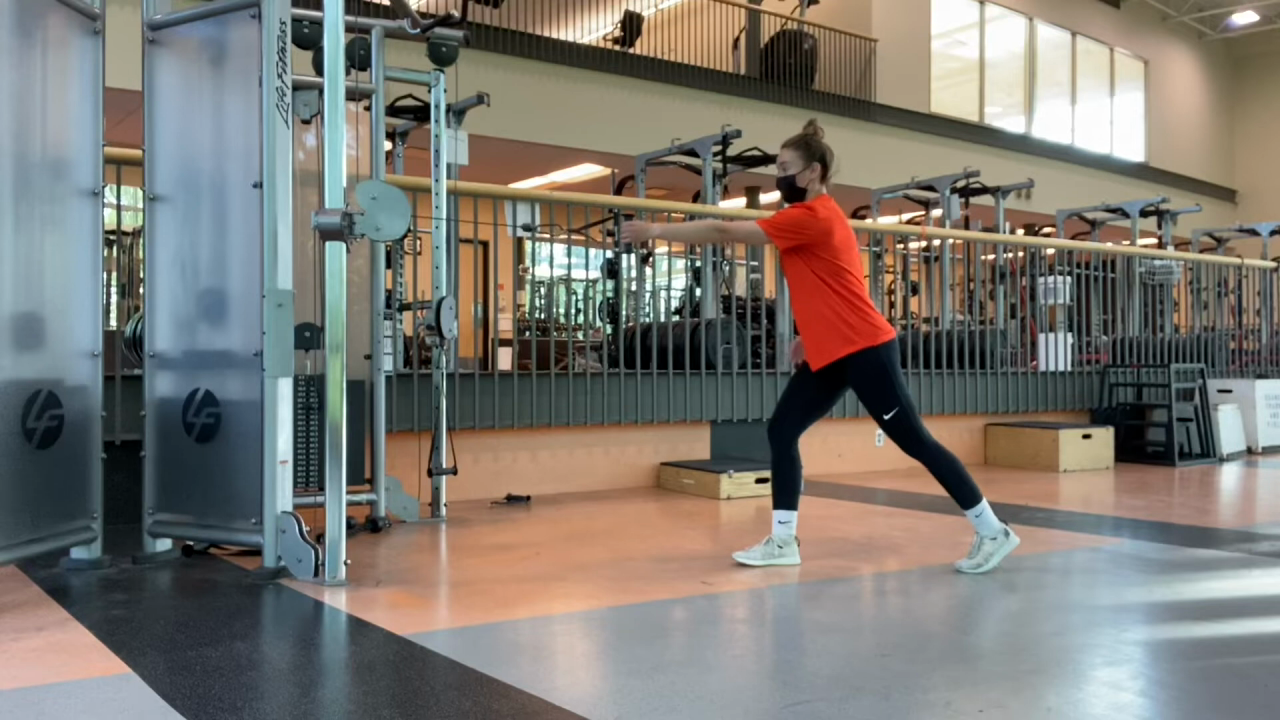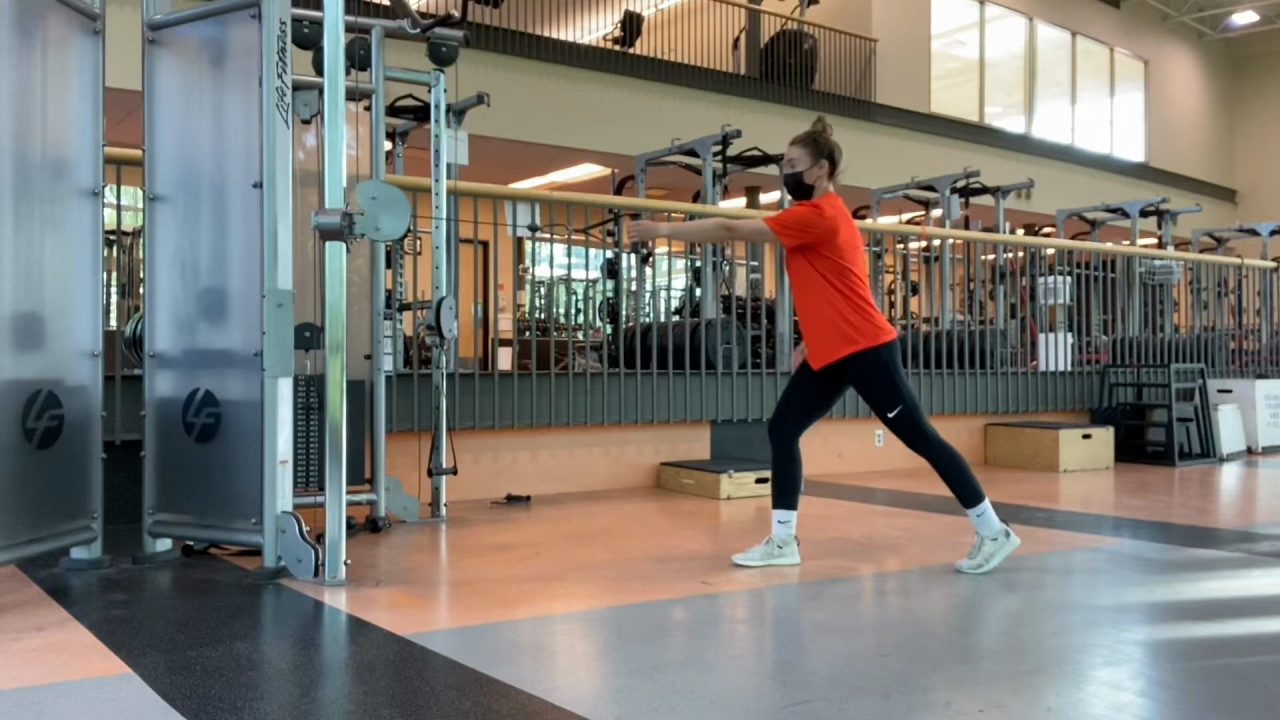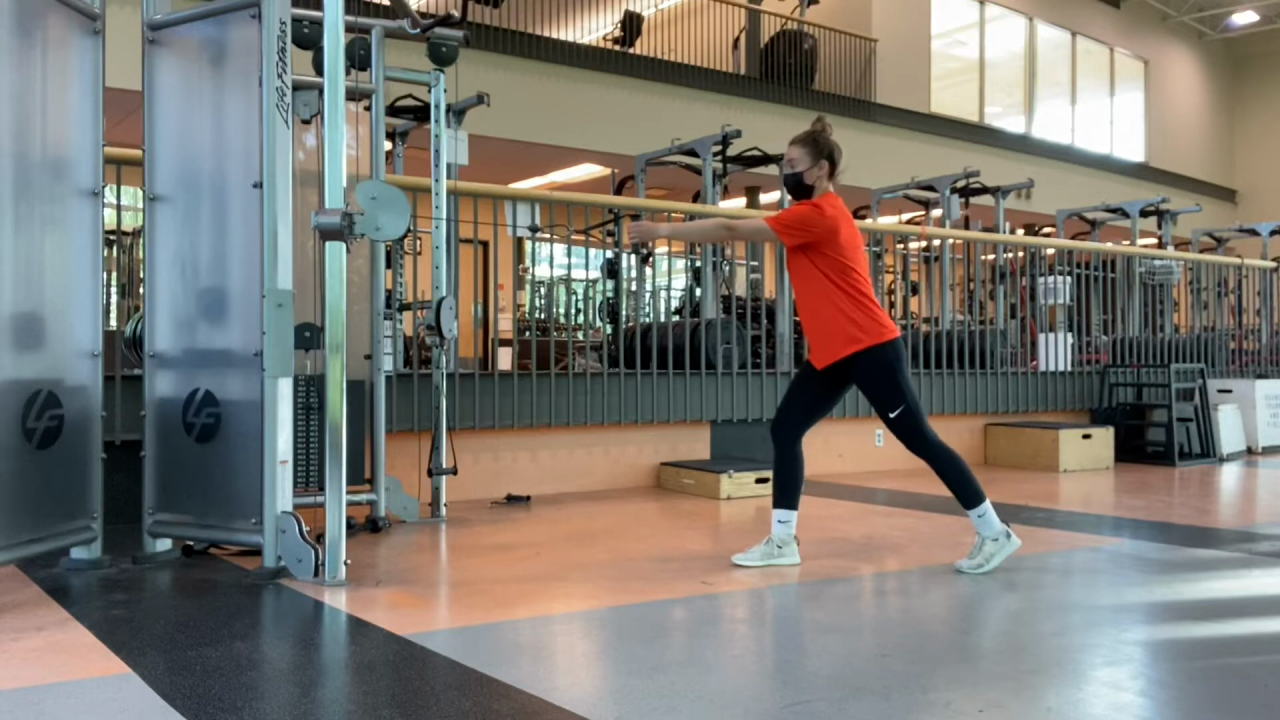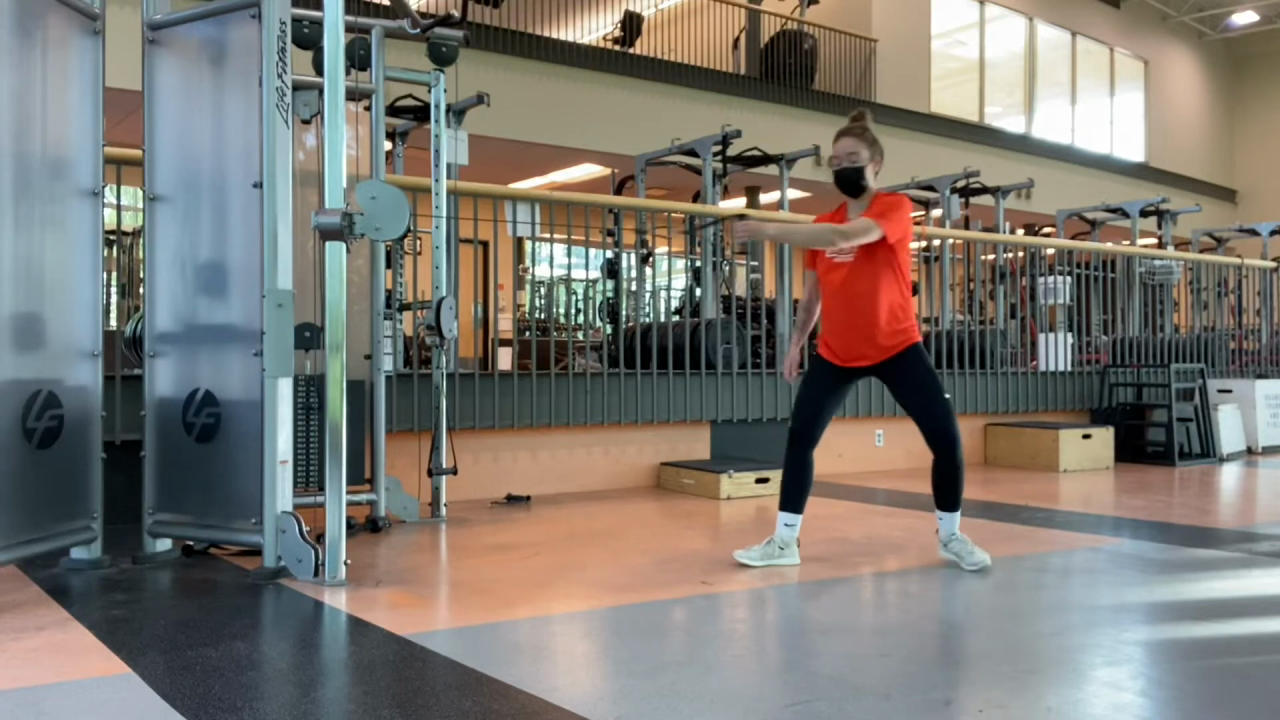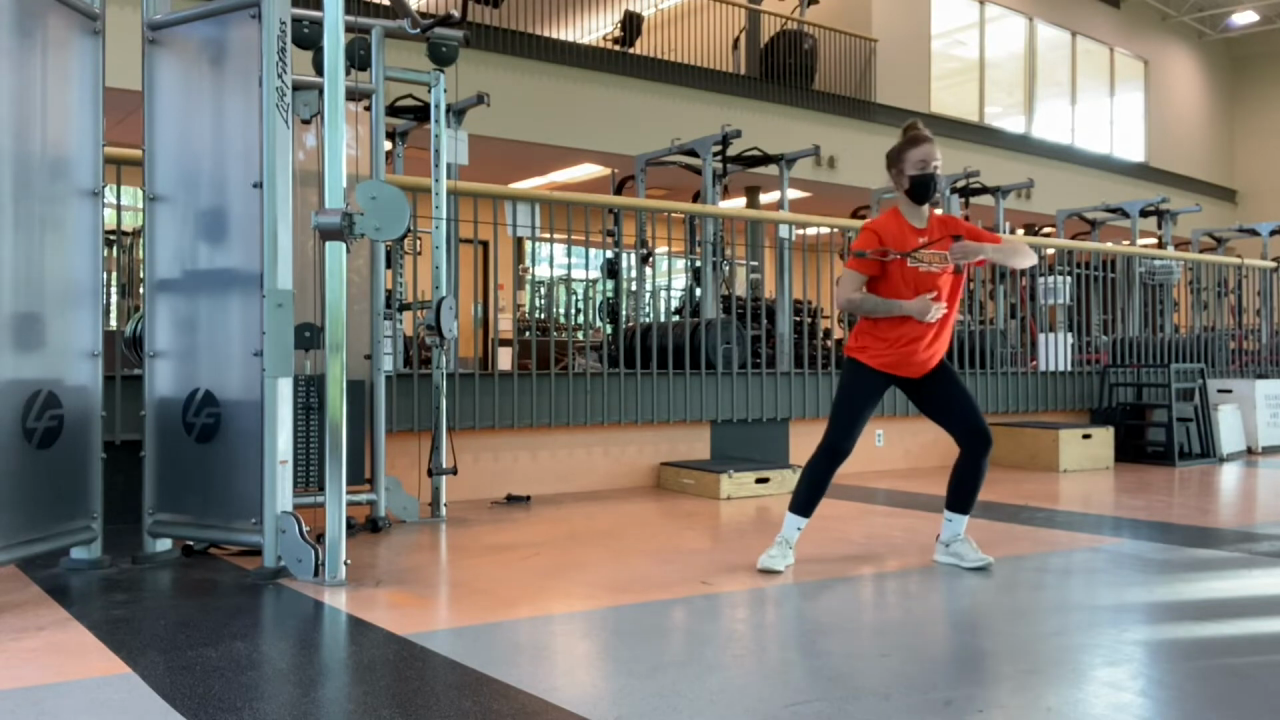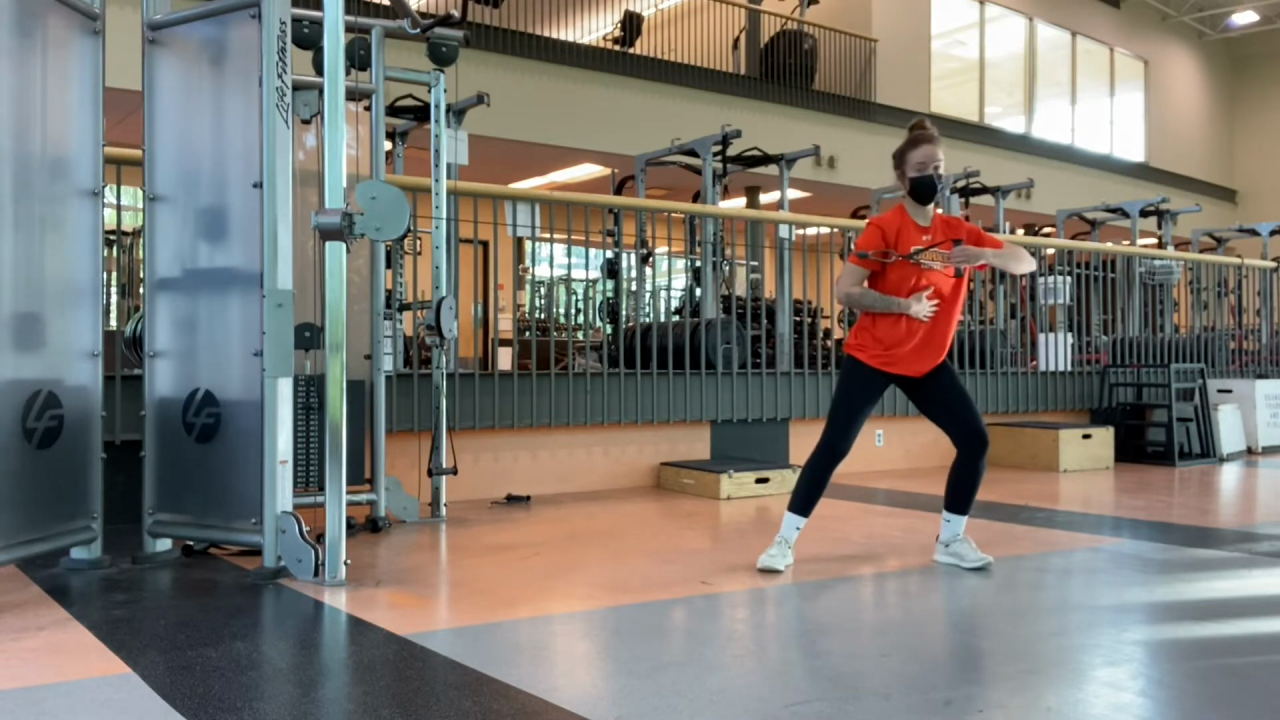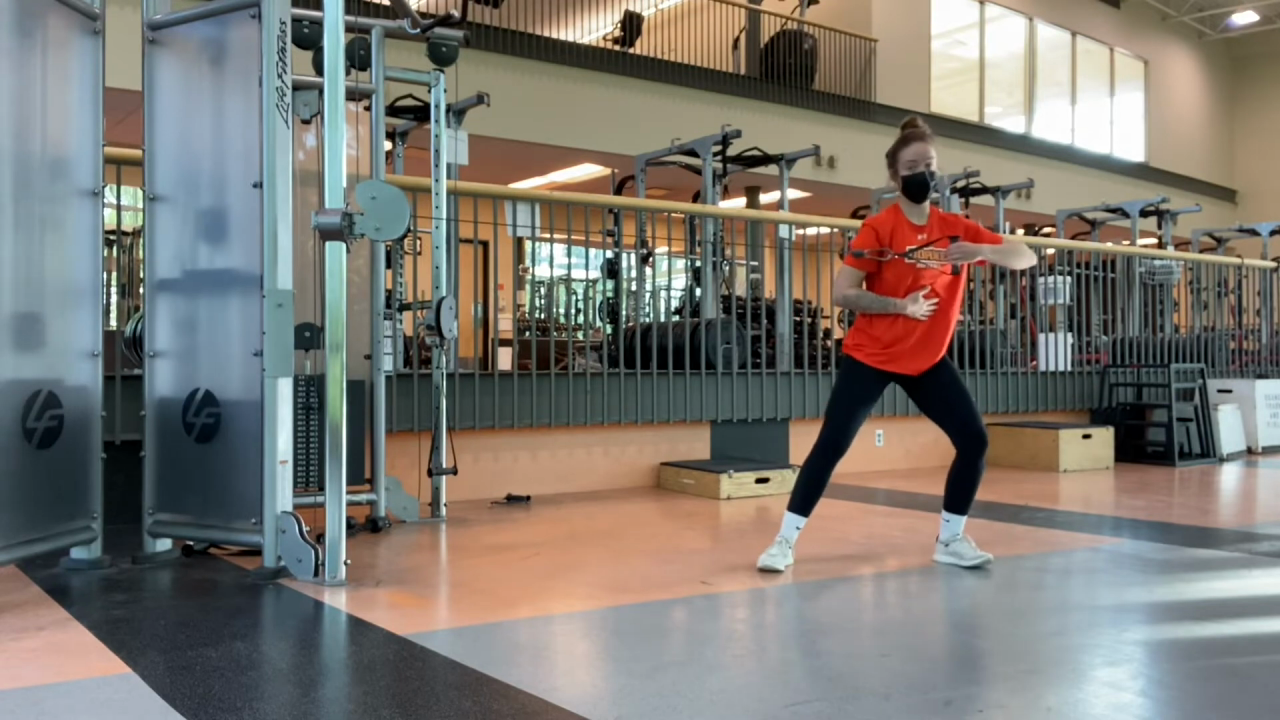
dt=0.4s
person 1, frame 1
left shoulder: (812, 217)
right shoulder: (811, 218)
left elbow: (726, 232)
left wrist: (655, 230)
right wrist: (806, 334)
left hip: (865, 350)
right hip: (830, 355)
left knee: (914, 441)
right knee: (781, 432)
left ankle: (992, 531)
right ankle: (783, 541)
person 1, frame 2
left shoulder: (819, 214)
right shoulder: (815, 217)
left elbow: (732, 230)
left wrist: (661, 229)
right wrist: (809, 341)
left hip: (865, 351)
right hip: (829, 355)
left knee: (919, 438)
right knee: (781, 431)
left ankle: (992, 532)
right ankle: (782, 541)
person 1, frame 3
left shoulder: (820, 213)
right shoulder: (813, 218)
left elbow: (734, 230)
left wrist: (664, 230)
left hip: (871, 349)
right hip: (831, 353)
left knee: (919, 438)
right knee: (784, 431)
left ankle: (994, 533)
right ankle: (782, 541)
person 1, frame 4
left shoulder: (893, 206)
right shoulder: (823, 224)
left elbow: (850, 237)
right elbow: (813, 292)
left wrist: (772, 231)
right wrist: (796, 342)
left hip: (897, 346)
right hip: (834, 353)
left knee: (945, 436)
right knee: (799, 437)
left ankle: (951, 536)
right ankle: (783, 542)
person 1, frame 5
left shoulder: (955, 230)
right shoulder: (878, 232)
left elbow: (1027, 257)
right elbow: (846, 299)
left wrist: (984, 249)
right wrist: (909, 308)
left hip: (928, 363)
right hip: (871, 360)
left knee: (978, 439)
right knee: (836, 446)
left ankle: (951, 539)
right ankle: (785, 541)
person 1, frame 6
left shoulder: (959, 231)
right shoulder: (884, 228)
left elbow: (1026, 262)
right elbow: (845, 291)
left wrist: (986, 255)
right wrist: (903, 305)
left hip: (928, 362)
right hip: (871, 357)
left knee: (975, 440)
right knee: (834, 445)
left ankle: (951, 540)
right ankle: (784, 541)
person 1, frame 7
left shoulder: (956, 228)
right shoulder: (878, 228)
left elbow: (1025, 256)
right elbow: (842, 294)
left wrist: (984, 251)
right wrist: (901, 305)
left hip: (929, 359)
right hip: (869, 356)
left knee: (974, 439)
right knee: (830, 444)
left ankle: (950, 539)
right ankle: (785, 541)
